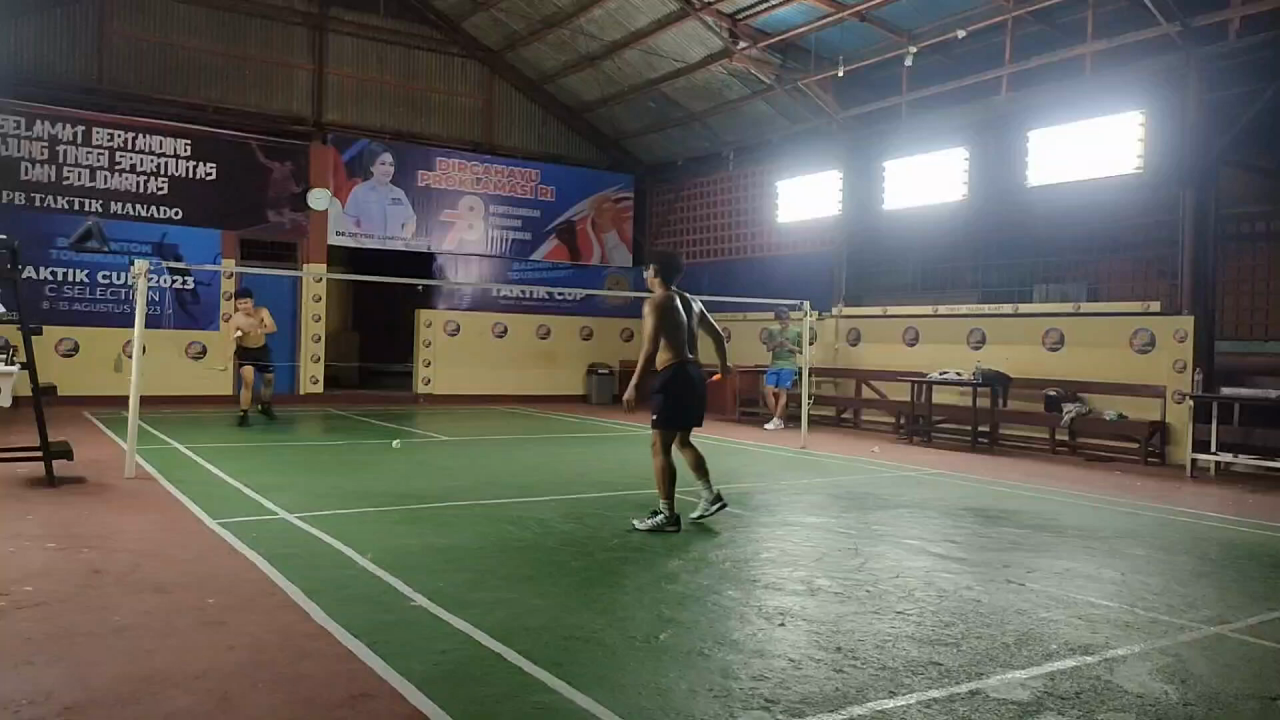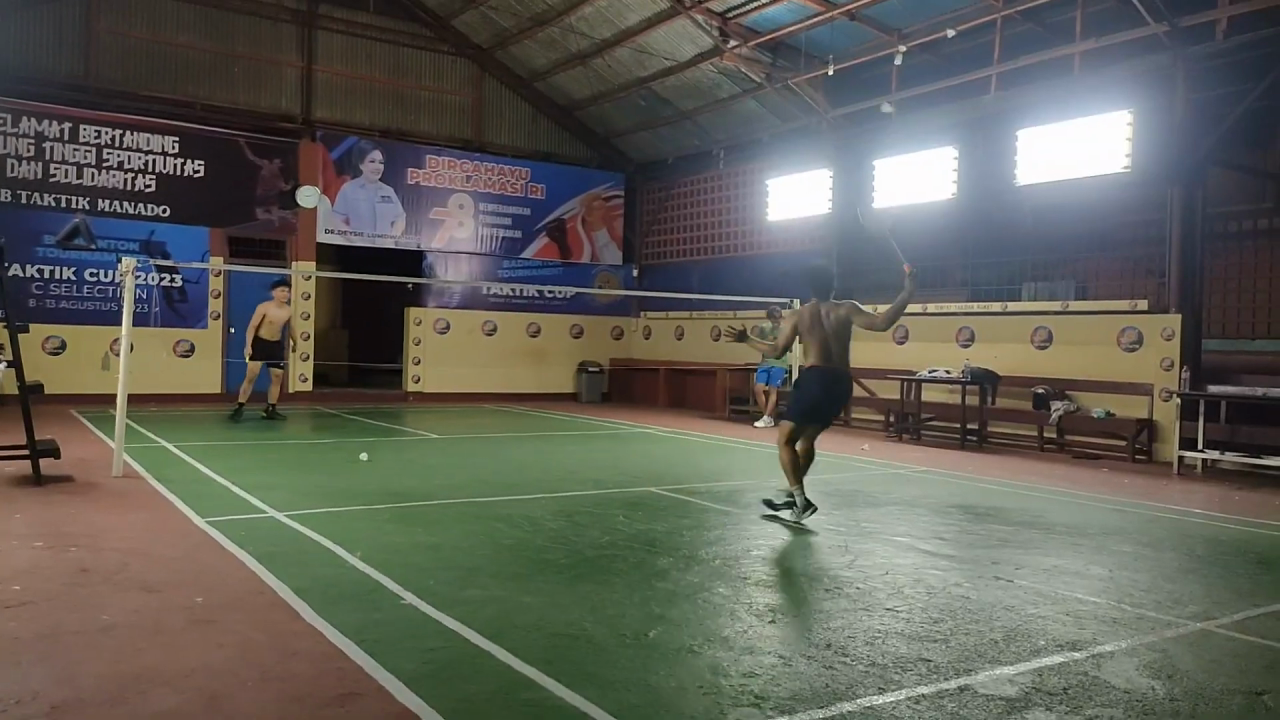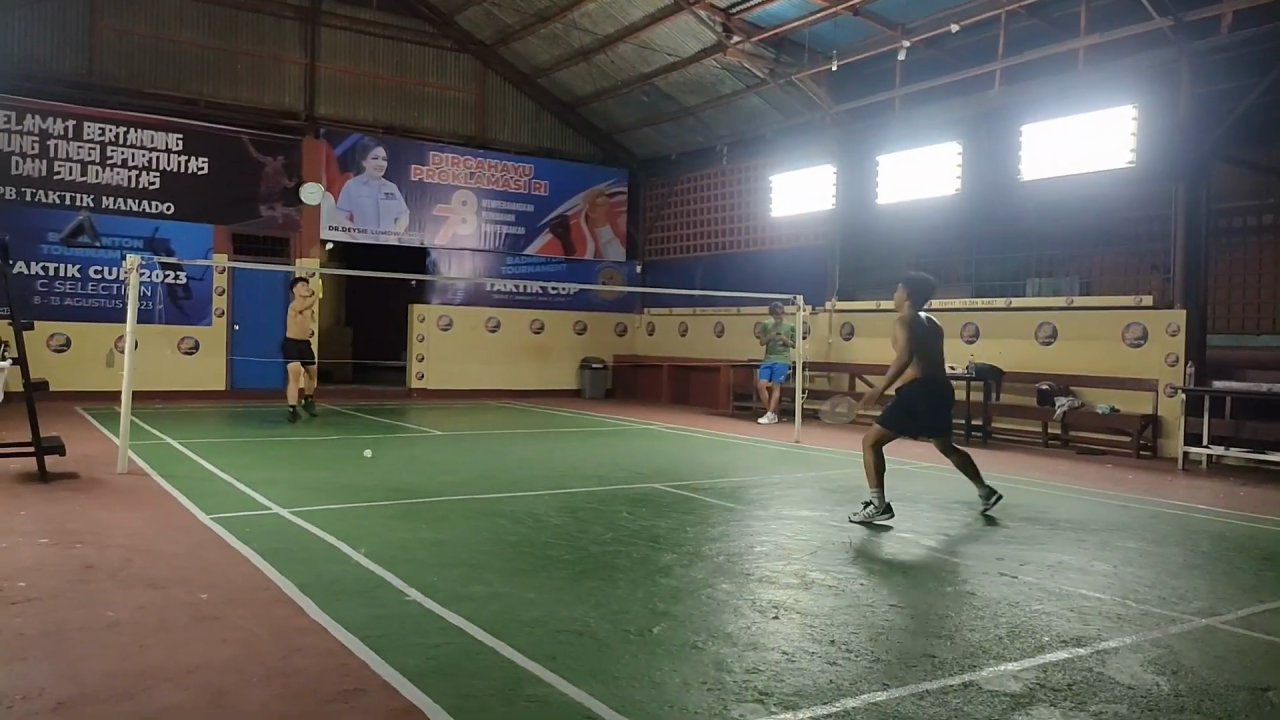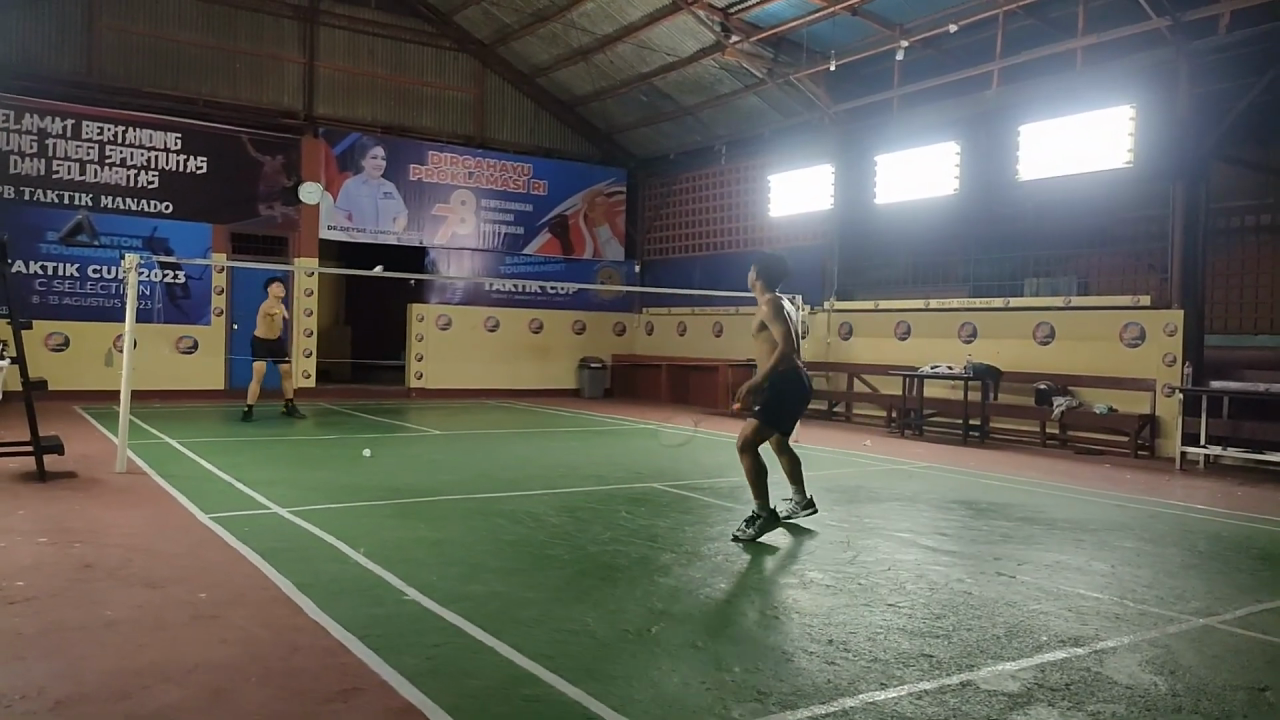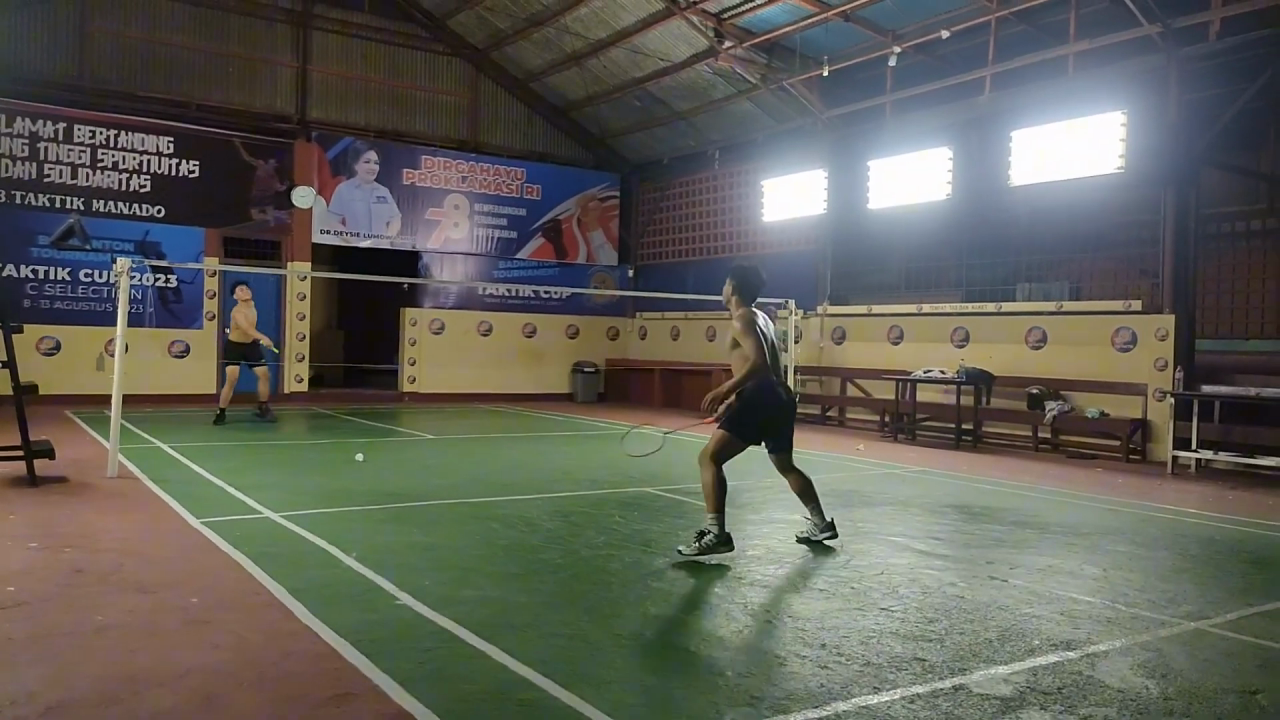
dt=1s
person 1, frame 1
left shoulder: (656, 302)
right shoulder: (692, 303)
left elbow: (651, 346)
right elbow: (718, 335)
left wrist: (633, 386)
right wrist: (724, 363)
left hip: (674, 376)
right hip: (694, 374)
left knee: (659, 446)
right knee: (683, 441)
left ankle: (667, 515)
right ankle: (710, 496)
person 1, frame 2
left shoulder: (799, 316)
right shoulder: (847, 310)
left elbow: (777, 351)
right elbow: (882, 323)
left wrist: (747, 340)
right wrist: (907, 291)
left hip: (814, 380)
right hip: (841, 383)
left knee: (784, 439)
right knee: (806, 438)
left ankle: (799, 502)
right ankle: (790, 495)
person 1, frame 3
left shoulder: (904, 321)
right shoulder: (932, 324)
left elbow: (904, 358)
left wrist: (879, 390)
left hip: (918, 393)
right hip: (941, 390)
left knee: (871, 442)
right knee: (946, 447)
left ankle: (878, 505)
right ankle: (985, 492)
person 1, frame 4
left shoulder: (770, 304)
right shoulder: (781, 304)
left elbow: (787, 347)
left wrist: (757, 381)
right wrist: (756, 385)
left hip: (785, 384)
right hip: (792, 383)
left knee: (745, 444)
right knee: (778, 442)
left ankle: (763, 515)
right ankle: (801, 501)
person 1, frame 5
left shoulder: (743, 319)
right shoulder: (762, 318)
left elbow: (760, 364)
left wrist: (724, 390)
right wrist: (733, 400)
left hip: (761, 399)
right hip: (782, 398)
left knee: (710, 458)
right knee: (785, 465)
left ankle: (715, 533)
right ankle: (820, 524)
